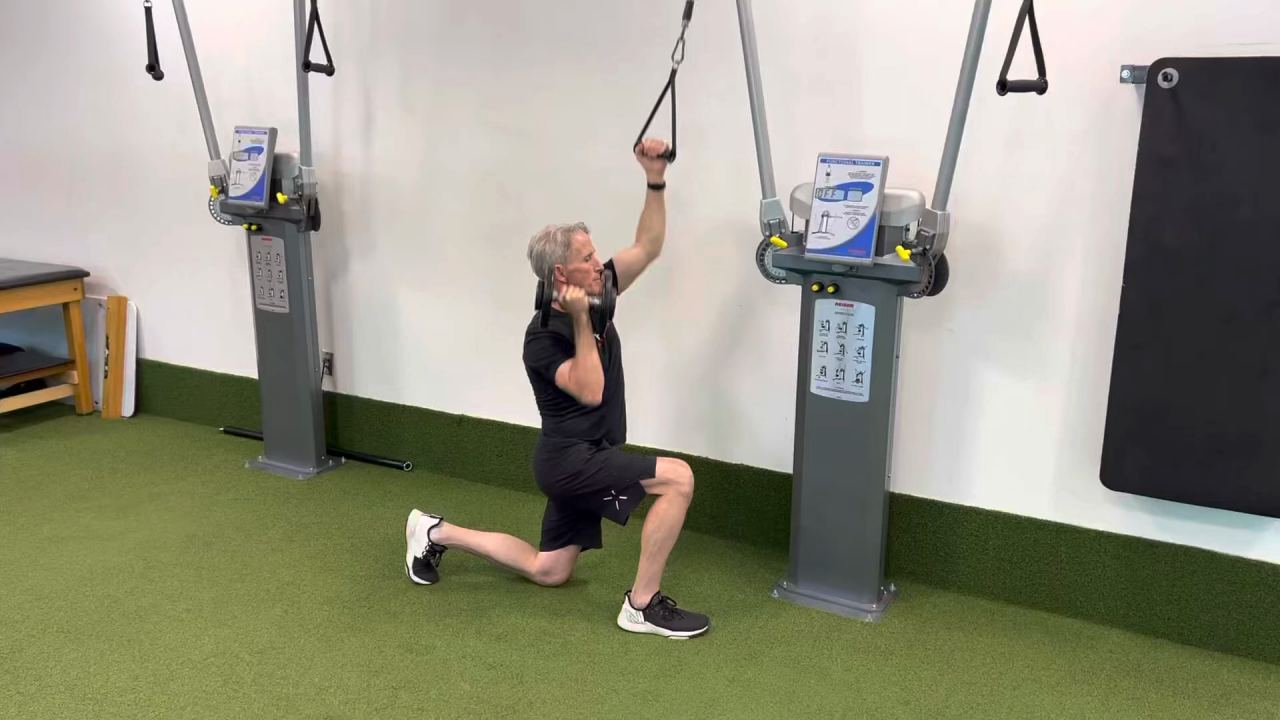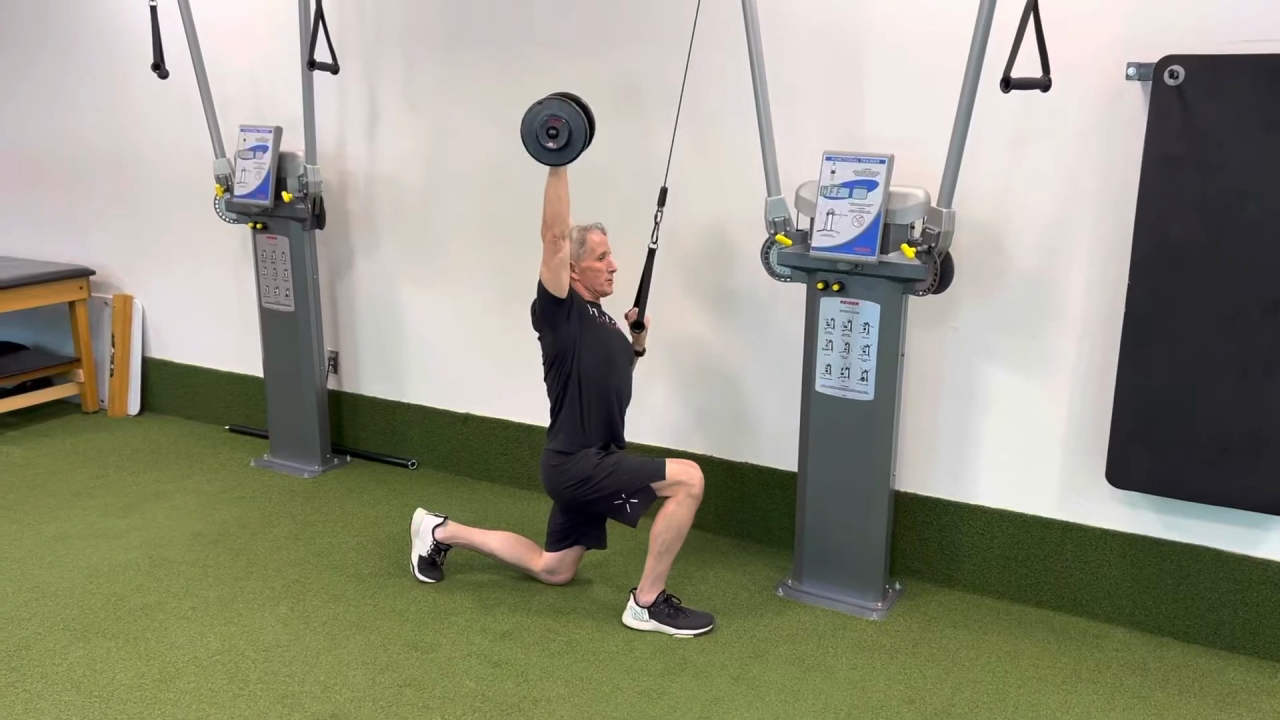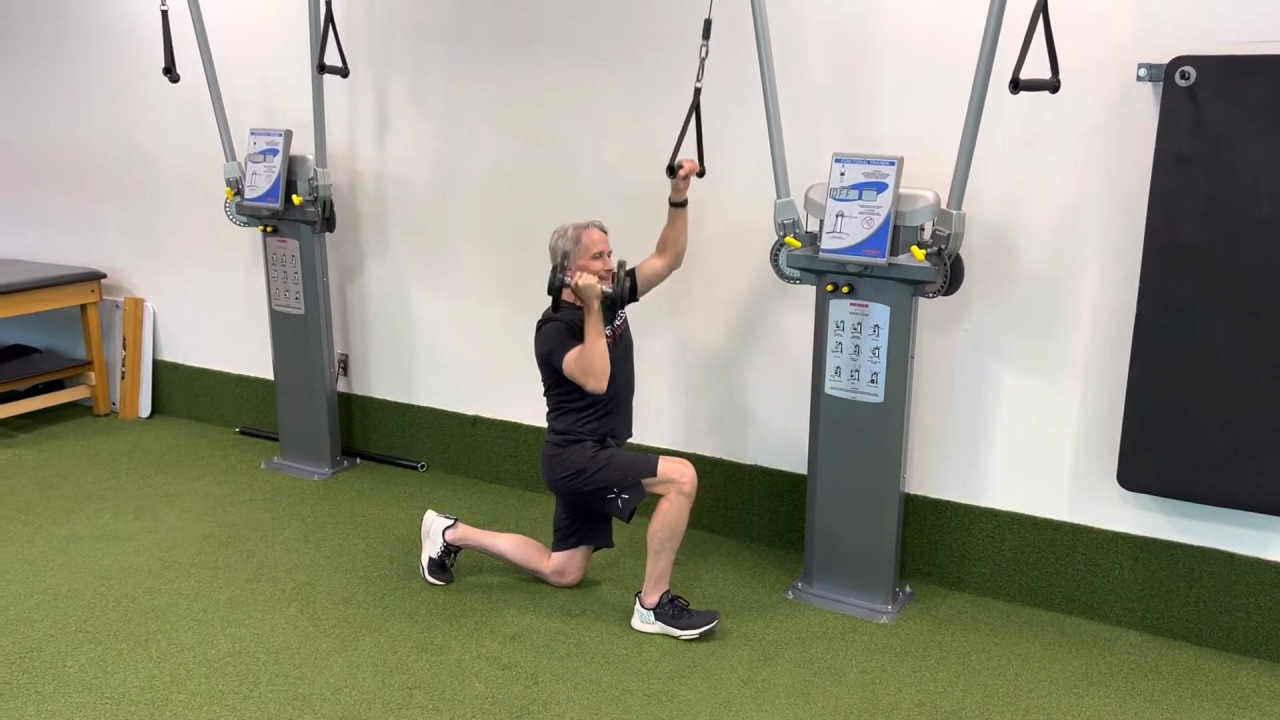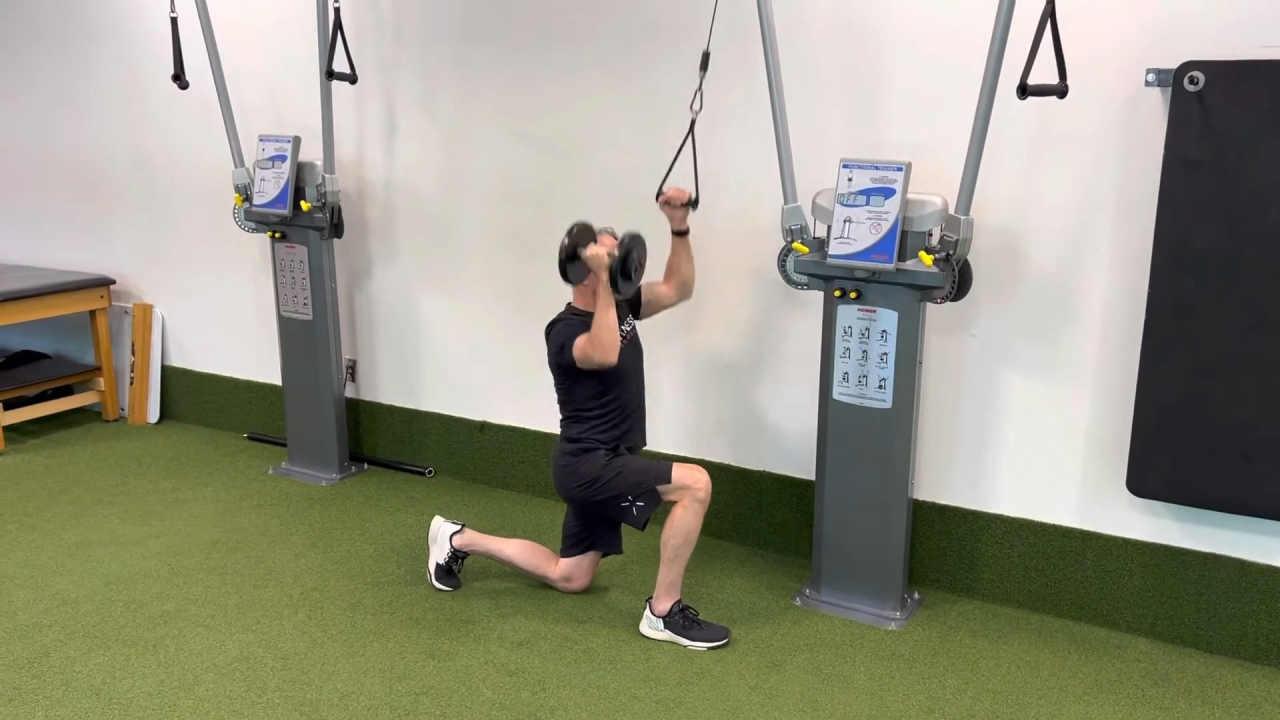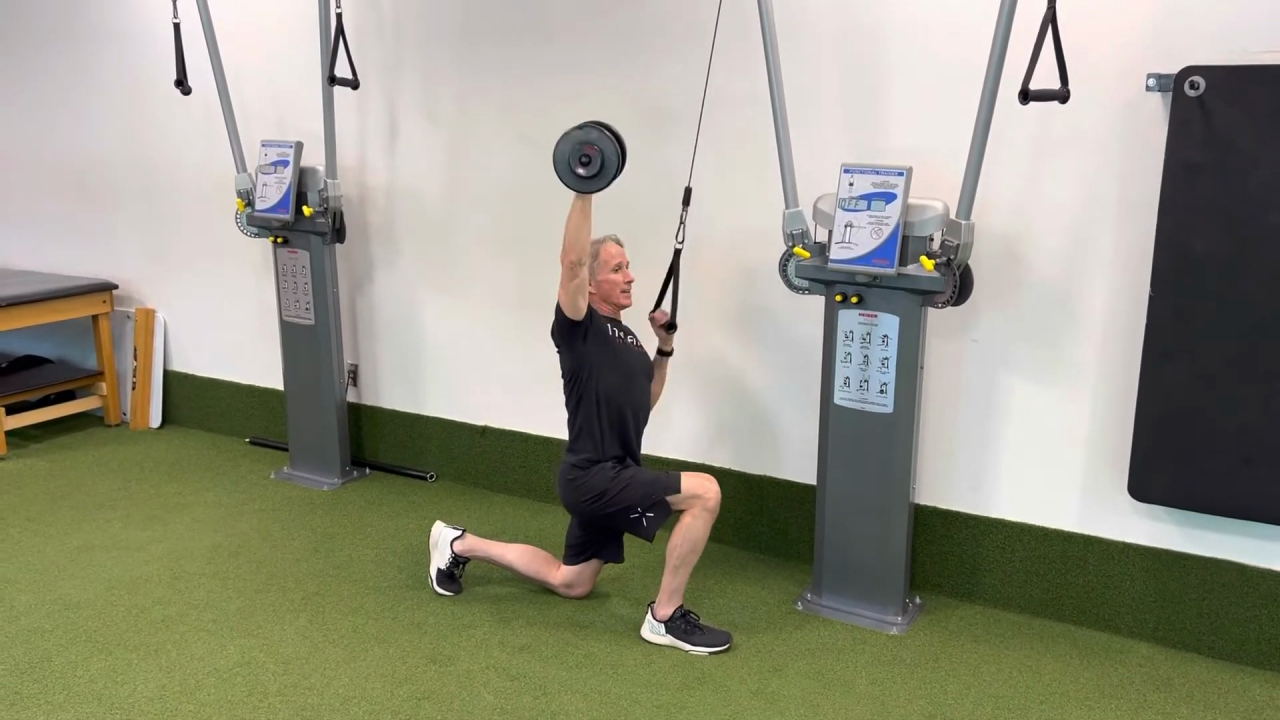
dt=1s
person 1, frame 1
left shoulder: (593, 291)
right shoulder: (545, 334)
left elbow: (649, 245)
right elbow: (591, 391)
left wrist: (654, 178)
right wrist: (581, 320)
left hip: (582, 459)
right hip: (571, 460)
left knee: (548, 570)
right knee: (678, 479)
left ankle: (435, 533)
right ankle: (643, 605)
person 1, frame 2
left shoulder: (598, 319)
right shoulder: (558, 309)
right elbow: (553, 236)
left wrist: (637, 343)
right wrist: (558, 163)
left hip: (589, 461)
right hip: (577, 464)
left knee: (552, 569)
right knee: (688, 479)
left ankle: (440, 532)
right ankle: (648, 603)
person 1, frame 3
left shoulder: (614, 293)
right shoulder: (556, 328)
left elbow: (669, 258)
right elbow: (597, 380)
left wrist: (678, 196)
right wrist: (591, 312)
left hip: (594, 455)
right hip: (576, 456)
left knee: (562, 572)
right knee: (680, 477)
left ankle: (450, 534)
right ankle: (654, 604)
person 1, frame 4
left shoulder: (621, 306)
right shoulder: (564, 327)
left elbow: (679, 287)
right elbow: (605, 356)
left wrist: (679, 224)
right wrist: (599, 275)
left hip: (602, 464)
right hip: (589, 464)
left knee: (569, 576)
right knee: (694, 484)
left ankle: (457, 539)
right ankle: (664, 612)
person 1, frame 5
left shoulder: (622, 334)
right shoulder: (577, 326)
left elbow: (645, 398)
right elbow: (571, 263)
left wrist: (665, 346)
right wrist: (583, 191)
left hip: (607, 476)
right hip: (594, 477)
left knee: (570, 582)
right knee: (704, 493)
left ankle: (459, 545)
right ankle: (665, 617)
